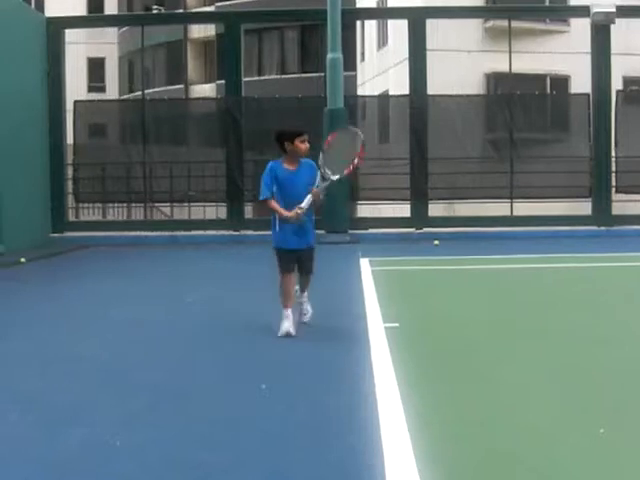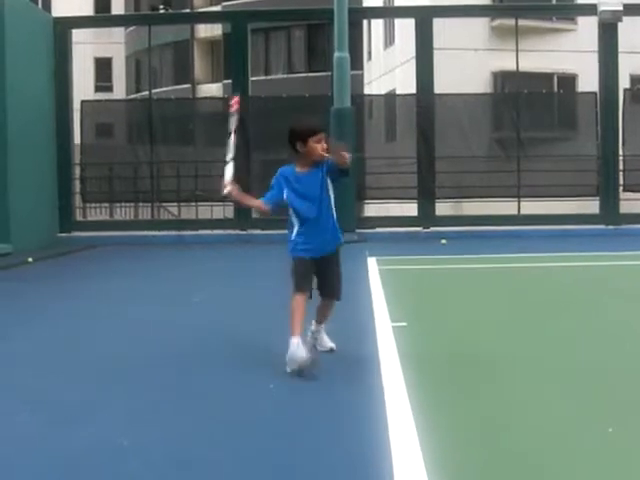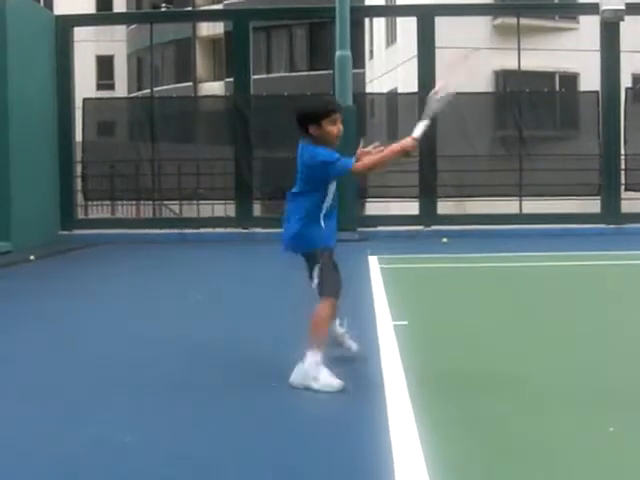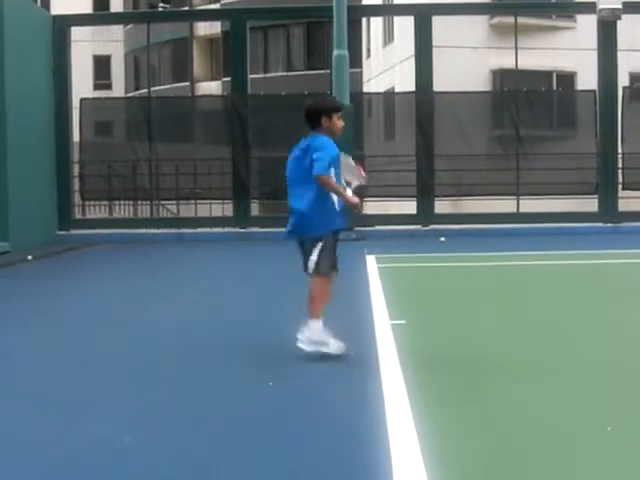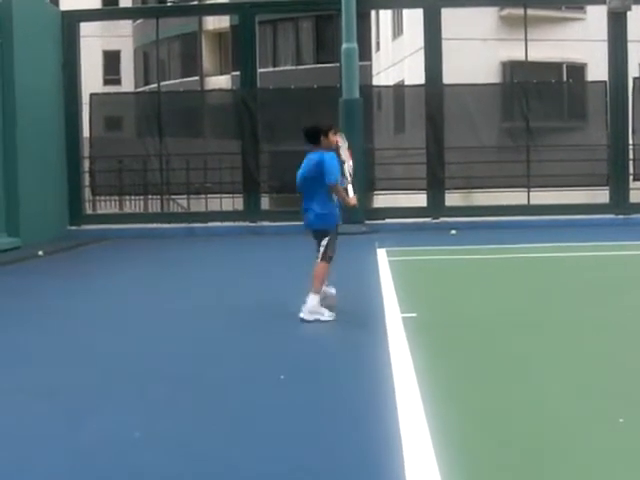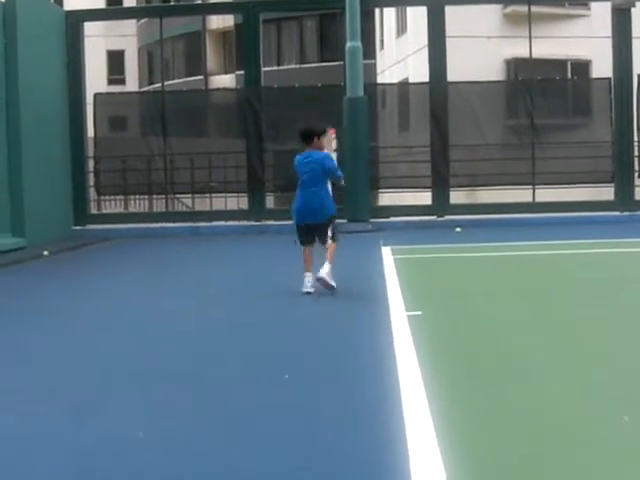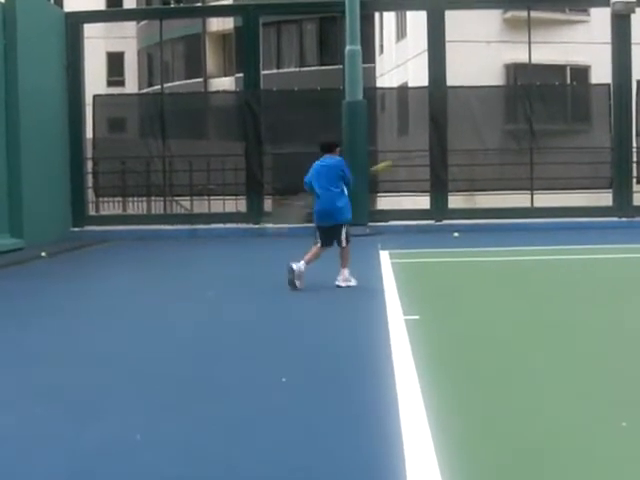
dt=0.7s
person 1, frame 1
left shoulder: (310, 166)
right shoulder: (273, 169)
left elbow: (317, 196)
right elbow: (267, 198)
left wrist: (316, 195)
right wrist: (285, 214)
left hip: (305, 229)
right hip: (283, 231)
left knee: (306, 272)
right knee: (287, 272)
left ankle: (301, 294)
right ankle: (287, 318)
person 1, frame 2
left shoulder: (326, 167)
right shoulder: (285, 175)
left elbow: (346, 165)
right elbow: (266, 206)
left wrist: (339, 156)
right wrist: (238, 196)
left hip: (329, 243)
right hip: (303, 244)
left knee: (331, 295)
right knee: (301, 291)
left ankle: (317, 331)
right ankle: (297, 347)
person 1, frame 3
left shoulder: (312, 149)
right shoulder: (318, 158)
left elbow: (347, 166)
right elbow: (359, 169)
left wrist: (357, 155)
right wrist: (398, 148)
left hip: (315, 229)
right hip: (311, 233)
left knee: (333, 286)
right knee: (329, 294)
left ankle: (331, 329)
right ankle: (311, 365)
person 1, frame 4
left shoulder: (302, 146)
right shoulder: (324, 144)
left elbow: (293, 178)
right elbow: (322, 175)
right wrist: (346, 197)
left hip: (304, 219)
right hip: (320, 220)
left knee: (325, 272)
right knee: (322, 273)
left ankle: (314, 324)
right ankle: (314, 332)
person 1, frame 5
left shoulder: (308, 160)
right shoulder: (329, 157)
left elbow: (301, 184)
right elbow: (332, 183)
right wrist: (346, 199)
left hip: (312, 214)
right hip: (325, 215)
left knee: (325, 254)
right knee: (324, 257)
left ankle: (321, 287)
right ankle: (312, 305)
person 1, frame 6
left shoulder: (297, 160)
right shoulder: (325, 157)
right elbow: (338, 178)
right wrist: (339, 180)
left hip: (302, 210)
right hip: (322, 209)
left knee: (307, 245)
right knee: (330, 241)
left ankle: (308, 282)
right ankle: (325, 271)
person 1, frame 7
left shoulder: (316, 166)
right shoulder: (339, 162)
left elbow: (308, 186)
right elbow: (348, 182)
left hip: (321, 212)
right hip: (338, 210)
left knee: (322, 245)
right knee: (344, 243)
left ankle: (299, 266)
right ankle: (344, 277)
